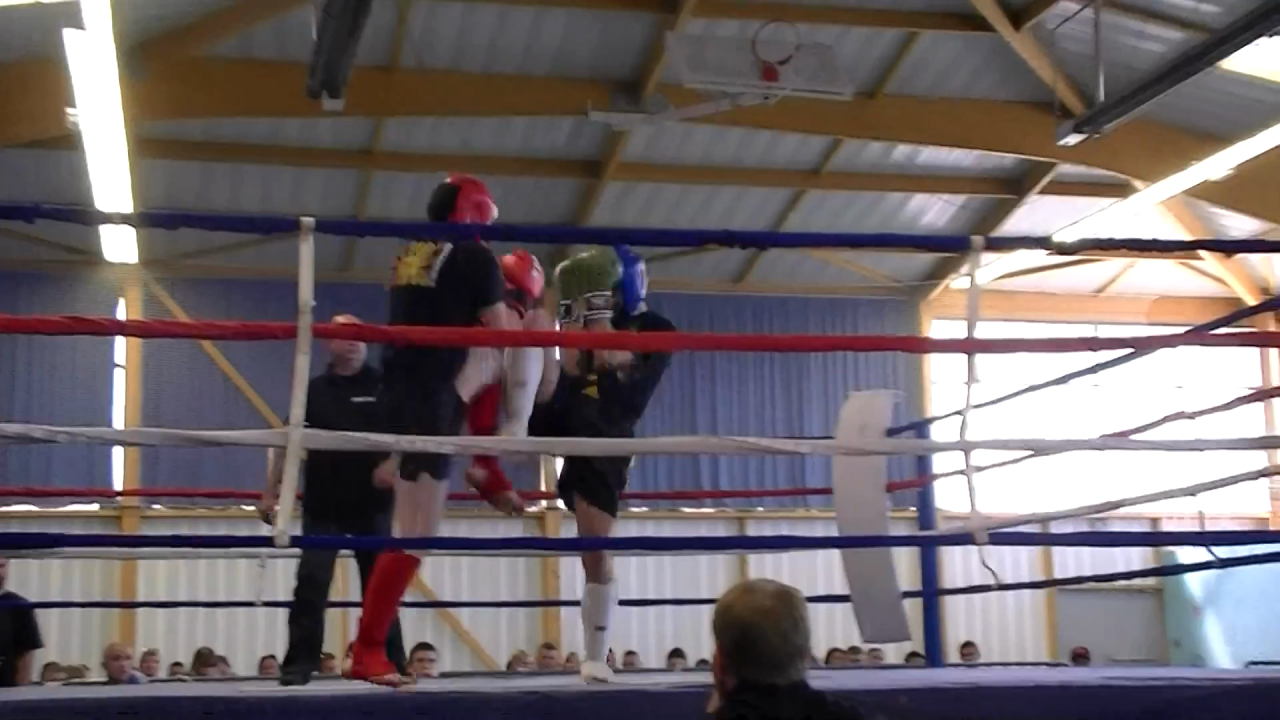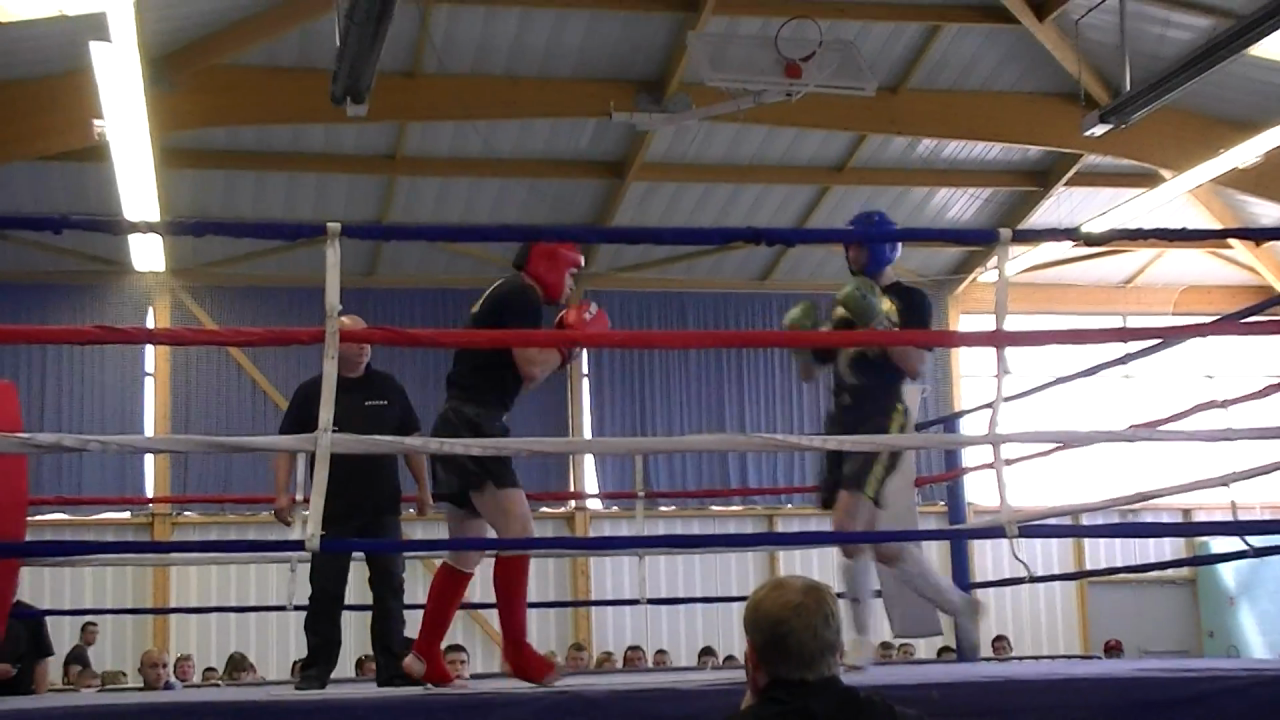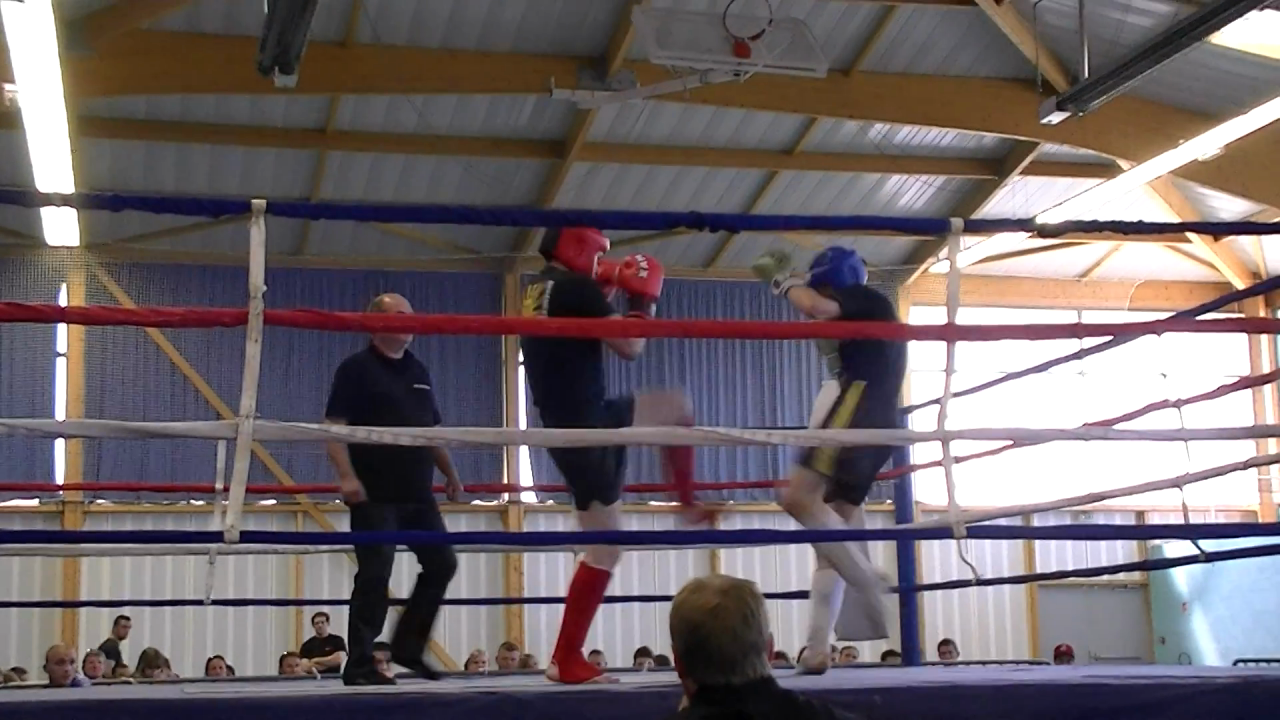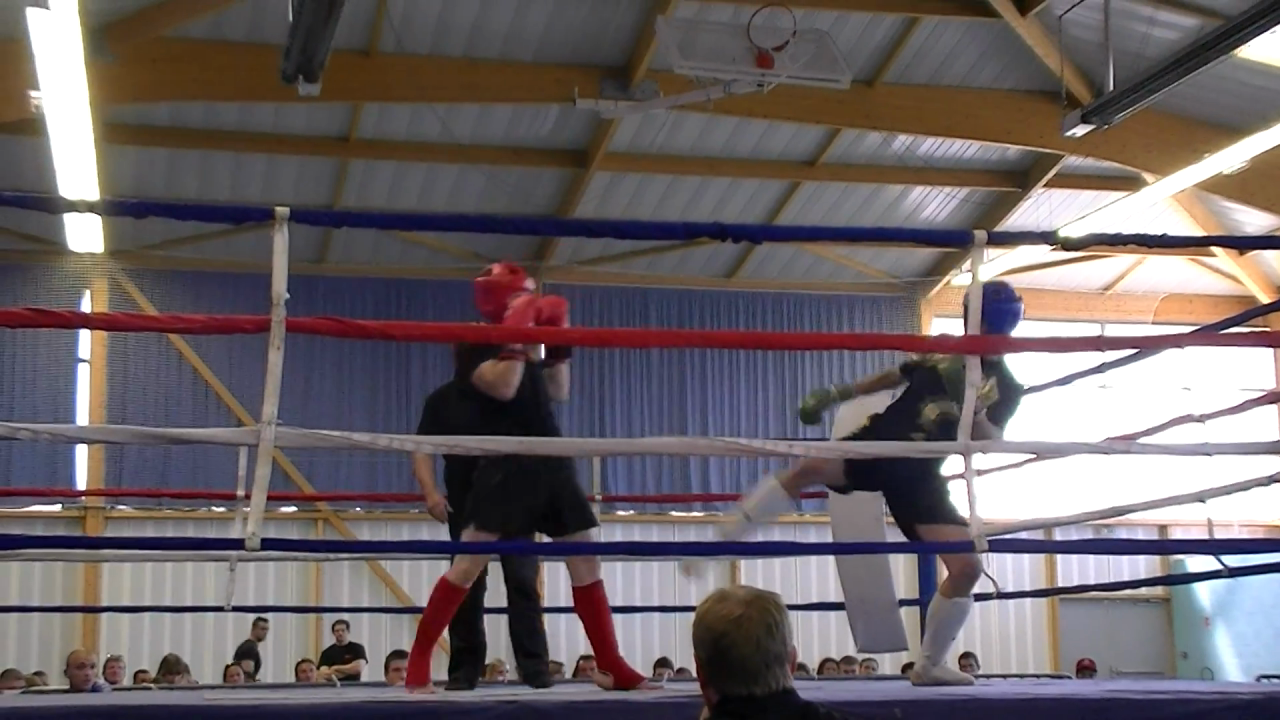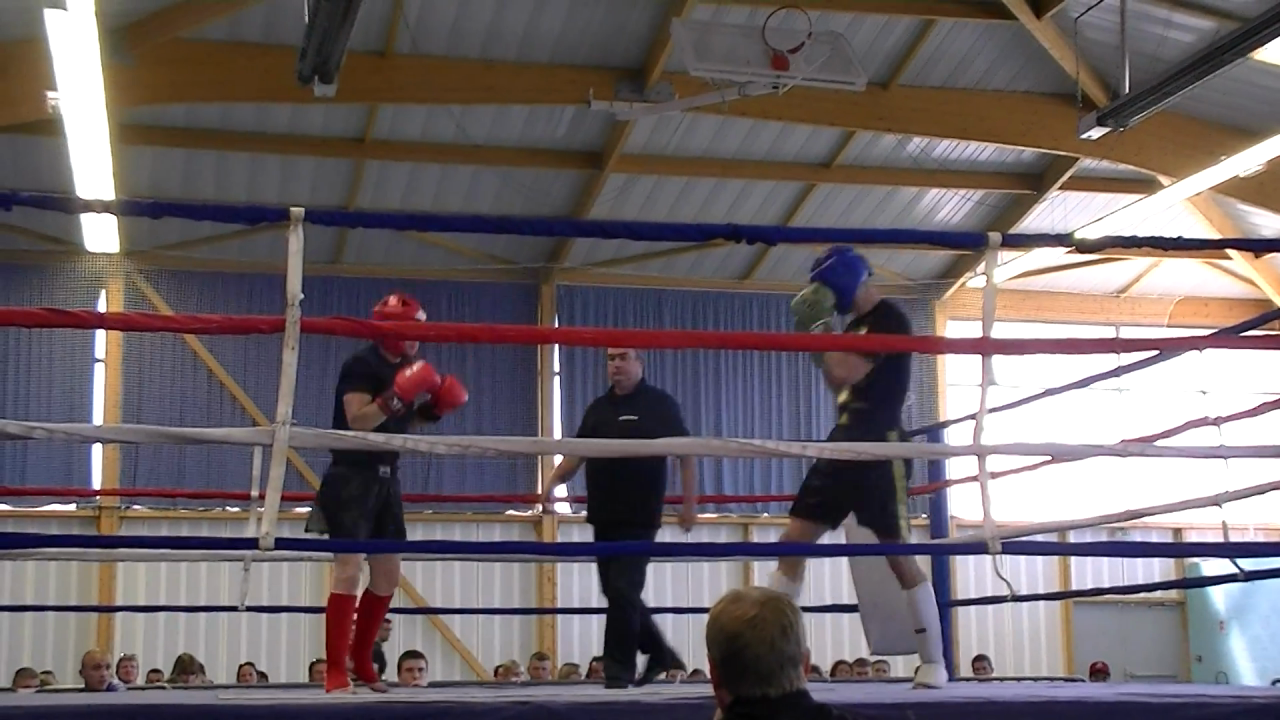
dt=1s
person 1, frame 1
left shoulder: (410, 256)
right shoulder: (472, 258)
right elbow: (503, 331)
left hip: (404, 390)
right hip: (428, 399)
right knee: (415, 534)
right ankle: (368, 652)
person 1, frame 2
left shoulder: (510, 297)
right shoulder: (521, 295)
left elbow: (517, 367)
right elbow: (532, 367)
left wrist: (561, 340)
right wrist: (573, 344)
left hip: (462, 425)
right hip: (474, 424)
left knee: (465, 554)
right knee: (518, 531)
left ankle: (425, 655)
right ankle: (519, 652)
person 1, frame 3
left shoulder: (538, 292)
right shoulder: (573, 291)
right elbow: (628, 346)
left wrist: (610, 289)
right wrist: (644, 300)
left hip: (592, 418)
right hip: (580, 428)
left knee: (677, 408)
right knee: (603, 548)
left ankle: (689, 504)
right ankle: (567, 659)
person 1, frame 4
left shoulder: (528, 341)
right shoulder: (470, 344)
left elbow: (559, 393)
right elbow: (505, 387)
left wrist: (559, 344)
right wrist: (516, 340)
left hip: (547, 463)
right hip: (505, 464)
left knee: (585, 564)
right knee: (468, 568)
left ankle: (613, 667)
right ankle: (418, 666)
person 1, frame 5
left shoulder: (407, 369)
right shoulder: (361, 366)
right elbow: (357, 422)
left wrist: (438, 404)
right wrist: (399, 394)
left hip: (384, 480)
right hip: (350, 478)
left knee: (387, 578)
right knee: (349, 576)
left ankle: (361, 658)
right ankle: (336, 671)
person 2, frame 1
left shoulder: (659, 331)
right shoulder: (587, 311)
left elbow: (613, 359)
right elbow: (572, 368)
left wrist: (595, 300)
right wrist: (571, 310)
left hip: (605, 434)
right hip: (560, 412)
left knee: (596, 547)
left ankle: (595, 657)
person 2, frame 2
left shoulder: (912, 301)
right shoulder: (844, 302)
left elbow: (917, 367)
right elbow: (807, 369)
left wrist: (877, 321)
right wrist: (799, 337)
left hip: (882, 425)
right hip: (843, 427)
left knee: (848, 525)
right knee: (876, 542)
left ankle: (863, 637)
right ankle: (957, 606)
person 2, frame 3
left shoulder: (870, 299)
left elbow: (821, 311)
right elbow: (840, 370)
left wrist: (781, 278)
left hip: (861, 406)
right hip: (878, 425)
left knee: (798, 497)
right knee: (830, 530)
left ankle: (867, 581)
right ankle: (818, 647)
person 2, frame 4
left shoulder: (1006, 388)
right shoulder: (947, 351)
left elbow: (989, 439)
right elbow: (895, 376)
left wrist: (969, 405)
right wrist: (835, 394)
left hip: (919, 469)
right hip: (878, 443)
left knee: (967, 565)
right knee: (808, 470)
left ankle: (930, 663)
right ankle: (720, 540)
person 2, frame 5
left shoulder: (889, 320)
right shoulder: (856, 322)
left elbow: (849, 373)
left wrist: (819, 334)
right wrist: (819, 337)
left hip: (877, 447)
right hip: (842, 445)
left knee: (900, 559)
right knee: (792, 543)
left ankle: (933, 661)
person 3, frame 1
left shoulder: (384, 386)
right shoulder: (313, 390)
right wrist: (272, 493)
left hip: (373, 504)
right hip: (322, 506)
right knee: (311, 582)
left ankle: (390, 664)
right ankle: (299, 664)
person 3, frame 2
left shoulder: (388, 387)
right shoulder: (311, 391)
left elbow: (410, 440)
left wrist: (423, 487)
right wrist: (283, 493)
left hip: (383, 506)
right hip: (333, 509)
left knee: (389, 584)
right knee: (326, 590)
left ankle: (390, 667)
right ankle: (316, 669)
person 3, frame 3
left shoulder: (419, 371)
right shoulder: (356, 369)
right elbow: (333, 428)
left wrist: (449, 471)
right wrist: (347, 475)
left hip: (418, 492)
right hip: (374, 494)
left knee: (442, 564)
right knee: (375, 577)
left ankle: (407, 645)
right ankle: (360, 664)
person 3, frame 4
right shoulder: (442, 401)
right elbow: (423, 451)
right wrist: (430, 492)
right hip: (466, 512)
left knee: (524, 585)
right knee: (467, 592)
left ankle: (534, 666)
right ankle: (465, 670)
person 3, frame 5
left shoulder: (659, 403)
right shoulder: (598, 408)
left elbow: (684, 452)
right elbow: (578, 453)
left wrist: (690, 500)
right wrist: (552, 482)
left hip: (639, 515)
right hip: (605, 515)
left knee: (622, 590)
right knee: (614, 590)
left ankle: (618, 669)
right ankle: (659, 653)
